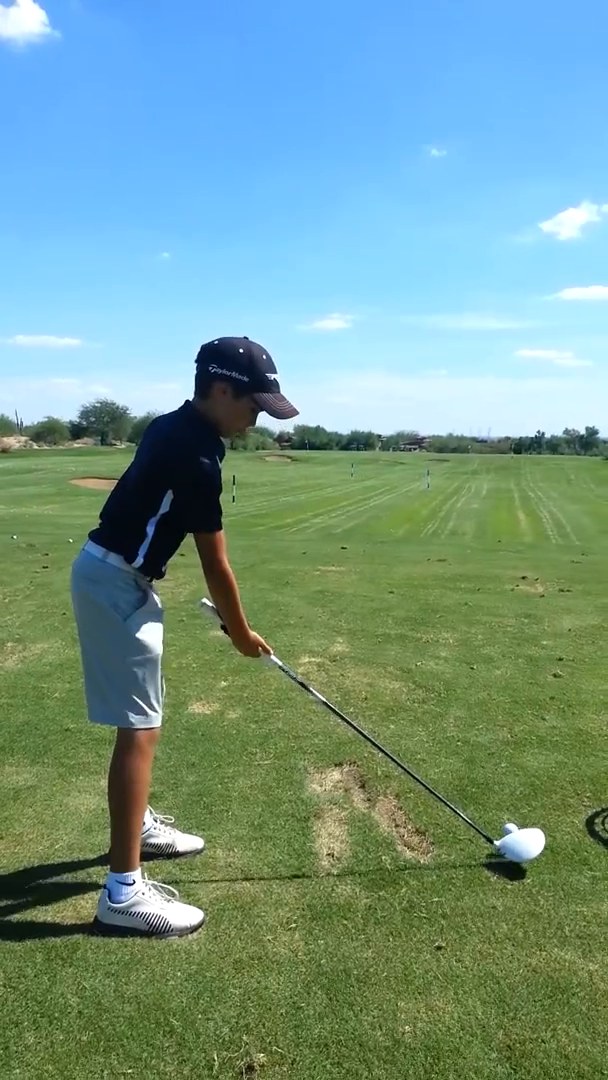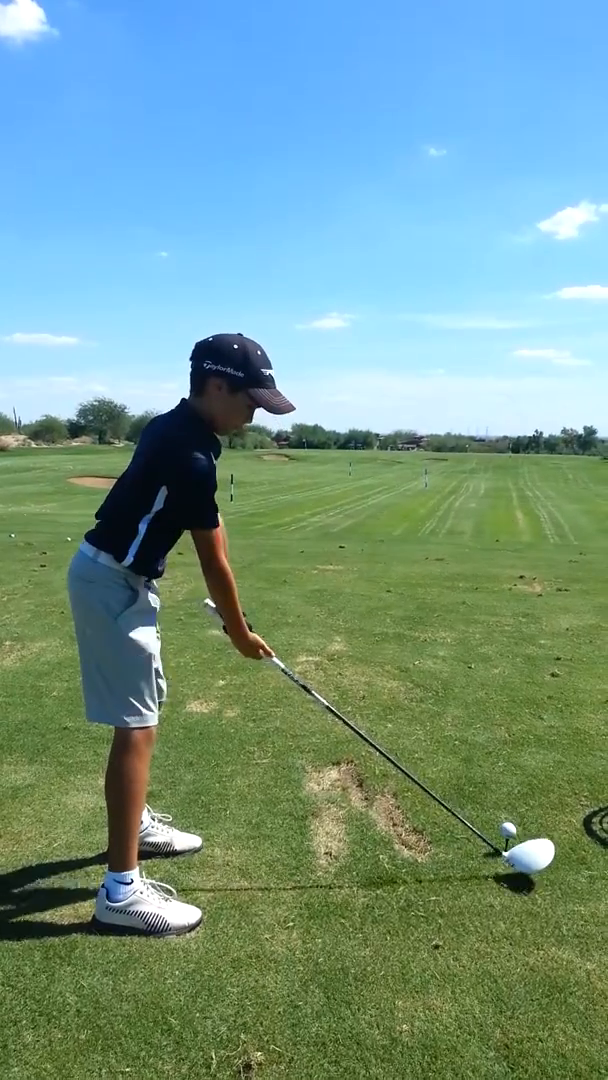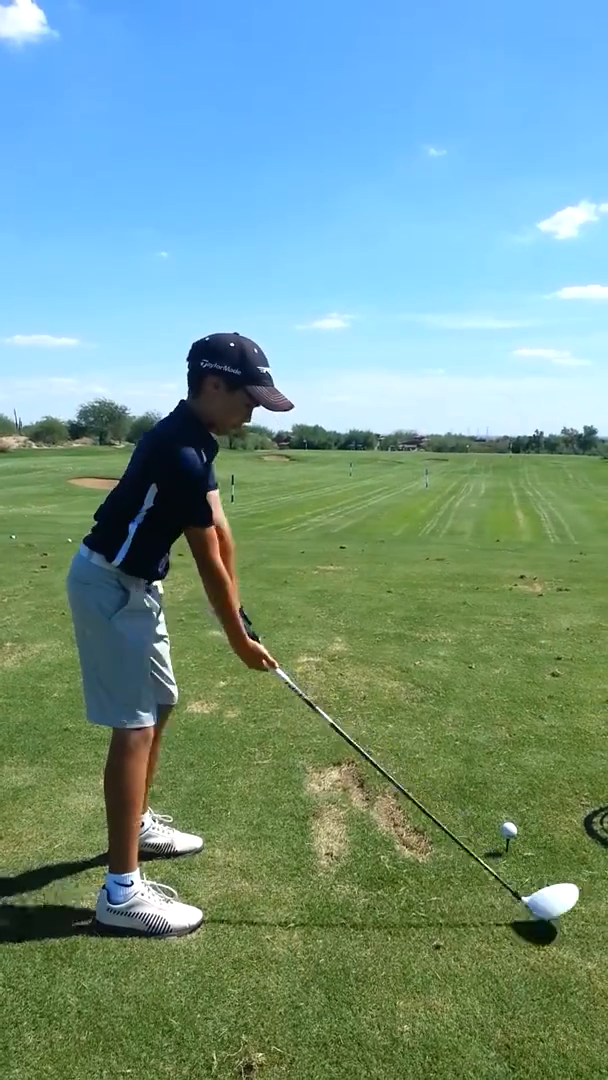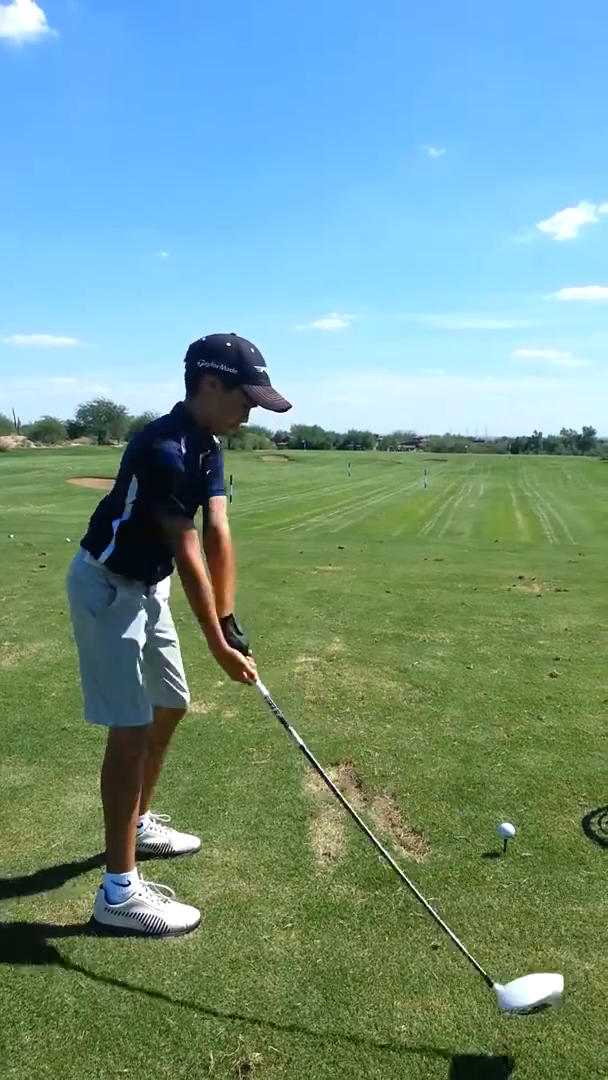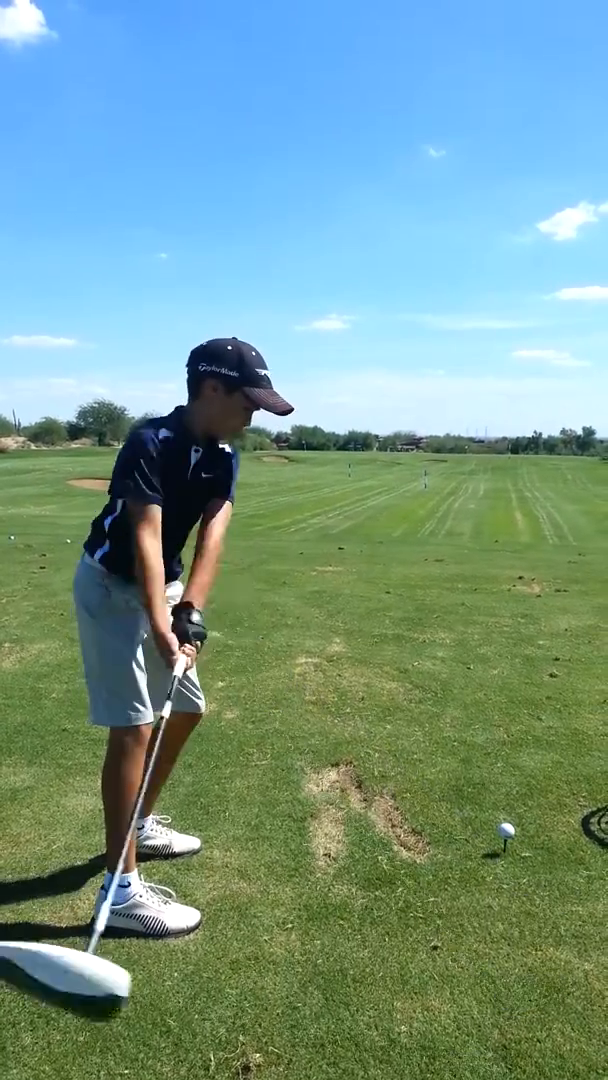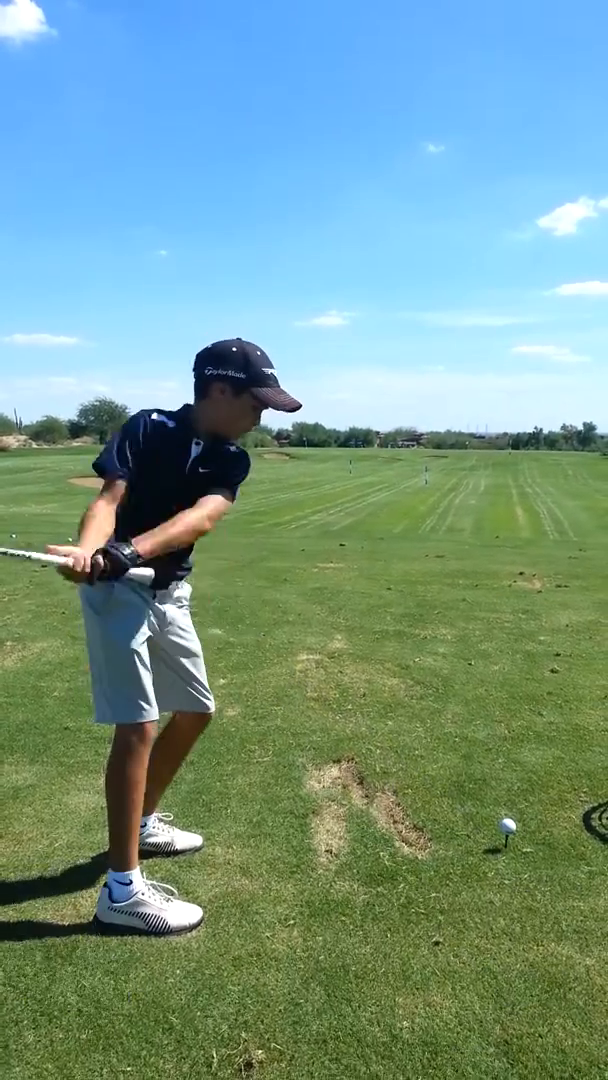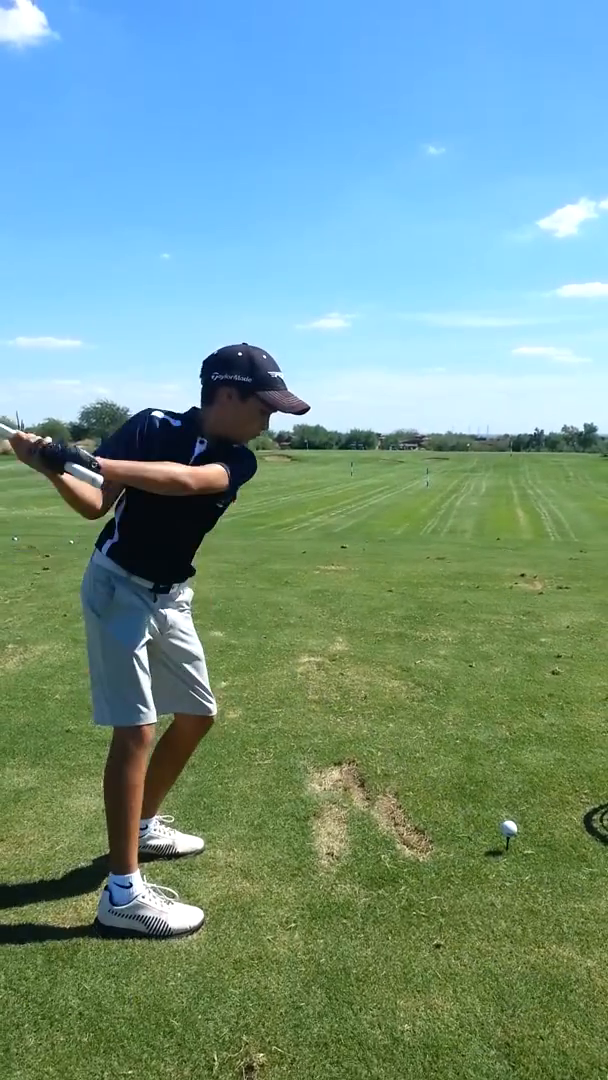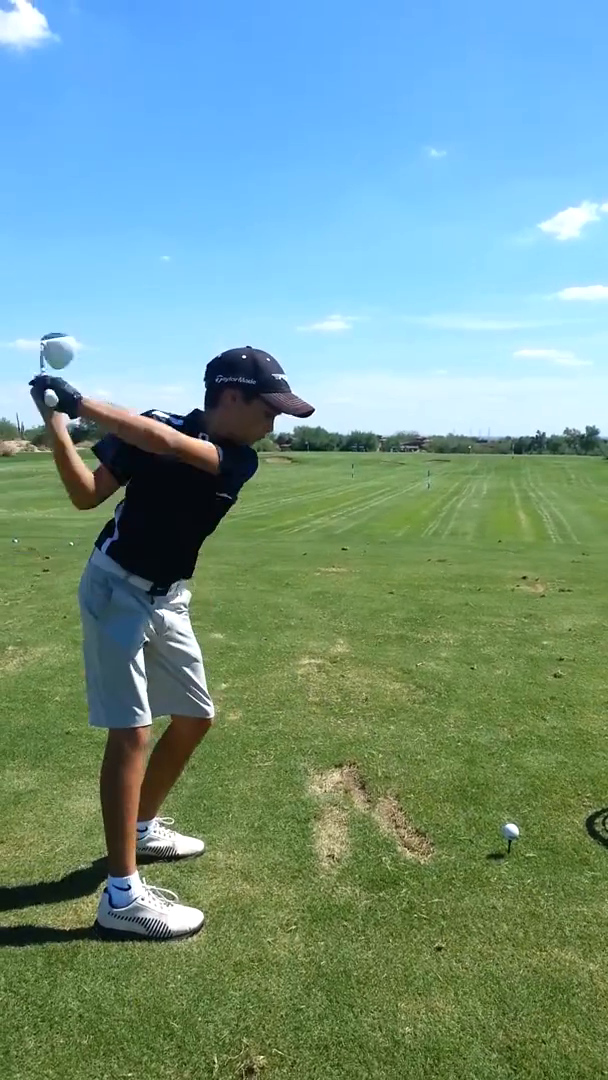
dt=0.1s
person 1, frame 1
left shoulder: (174, 428)
right shoulder: (195, 459)
left elbow: (208, 539)
right elbow: (214, 562)
left wrist: (230, 616)
right wrist: (240, 630)
left hip: (120, 574)
right hip: (116, 584)
left knee: (146, 710)
right knee: (139, 726)
left ankle: (139, 824)
right ankle: (123, 890)
person 1, frame 2
left shoulder: (175, 429)
right shoulder: (189, 456)
left elbow: (213, 532)
right elbow: (213, 560)
left wrist: (233, 618)
right wrist: (240, 632)
left hip: (122, 576)
right hip: (112, 583)
left knee: (148, 707)
right knee: (135, 726)
left ankle: (136, 823)
right ankle: (121, 890)
person 1, frame 3
left shoulder: (195, 440)
right shoulder: (178, 452)
left elbow: (217, 529)
right elbow: (205, 550)
left wrist: (236, 614)
right wrist: (239, 637)
left hip: (138, 583)
right hip: (109, 587)
left knee: (159, 704)
right knee: (135, 725)
left ankle: (139, 823)
right ankle: (122, 891)
person 1, frame 4
left shoulder: (205, 447)
right shoulder: (164, 449)
left elbow: (219, 535)
right elbow: (188, 552)
left wrist: (229, 621)
right wrist: (218, 645)
left hip: (145, 586)
right hip: (109, 587)
left knee: (169, 706)
right knee: (132, 726)
left ankle: (137, 823)
right ankle: (119, 891)
person 1, frame 5
left shoulder: (222, 459)
right shoulder: (150, 441)
left elbow: (211, 537)
right elbow: (147, 534)
left wrist: (192, 607)
right wrist: (157, 619)
left hip: (166, 589)
right hip: (115, 591)
left knee: (187, 710)
right knee: (133, 725)
left ankle: (140, 826)
right ankle: (123, 891)
person 1, frame 6
left shoulder: (234, 460)
right shoulder: (148, 430)
left elbow: (199, 517)
right elbow: (108, 501)
left wrist: (129, 550)
right wrist: (87, 550)
left hip: (169, 590)
right hip: (116, 589)
left knee: (195, 711)
right knee: (137, 724)
left ankle: (142, 824)
right ankle: (123, 889)
person 1, frame 7
left shoulder: (239, 463)
right shoulder: (151, 427)
left elbow: (186, 479)
right elbow: (92, 504)
left wrist: (99, 462)
right wrist: (54, 467)
left hip: (170, 596)
right hip: (117, 589)
left knee: (197, 715)
right knee: (134, 728)
left ankle: (141, 825)
right ankle: (122, 893)
person 1, frame 8
left shoulder: (240, 460)
right shoulder: (155, 425)
left elbow: (174, 449)
right elbow: (86, 492)
left wrist: (83, 403)
right wrist: (56, 417)
left hip: (168, 597)
right hip: (115, 588)
left knee: (195, 717)
right knee: (131, 730)
left ankle: (141, 827)
right ankle: (122, 895)
